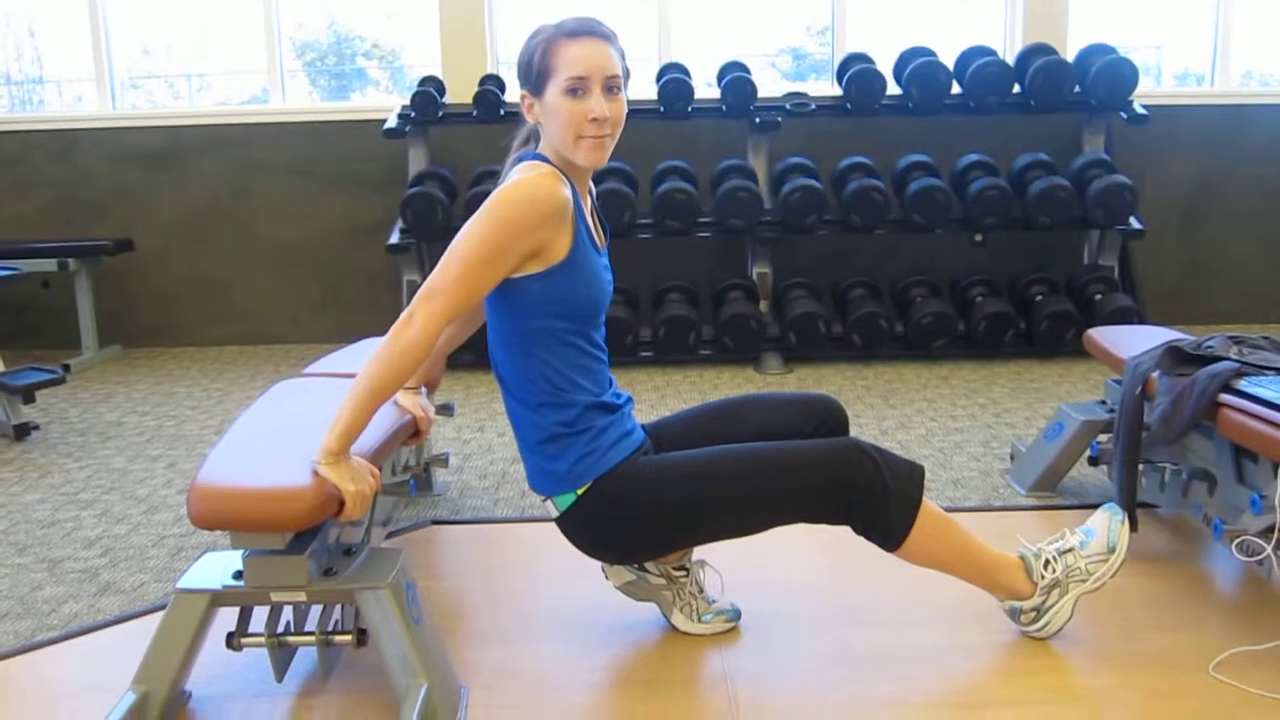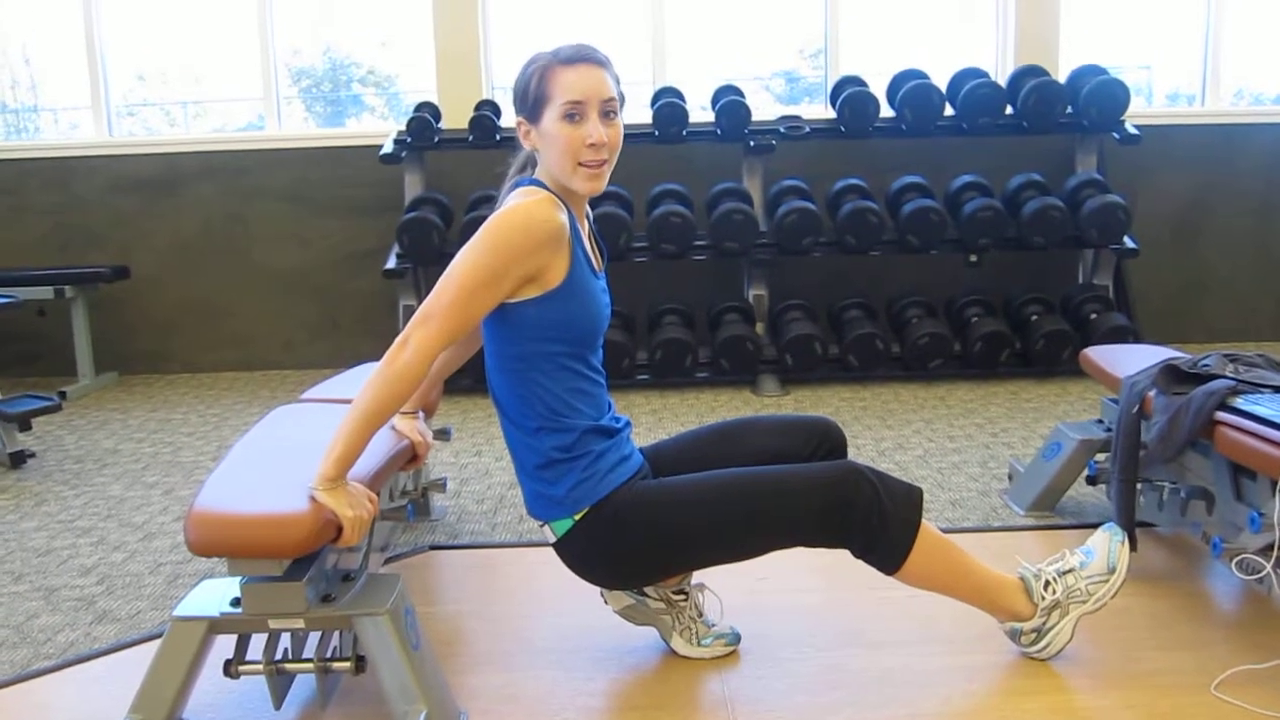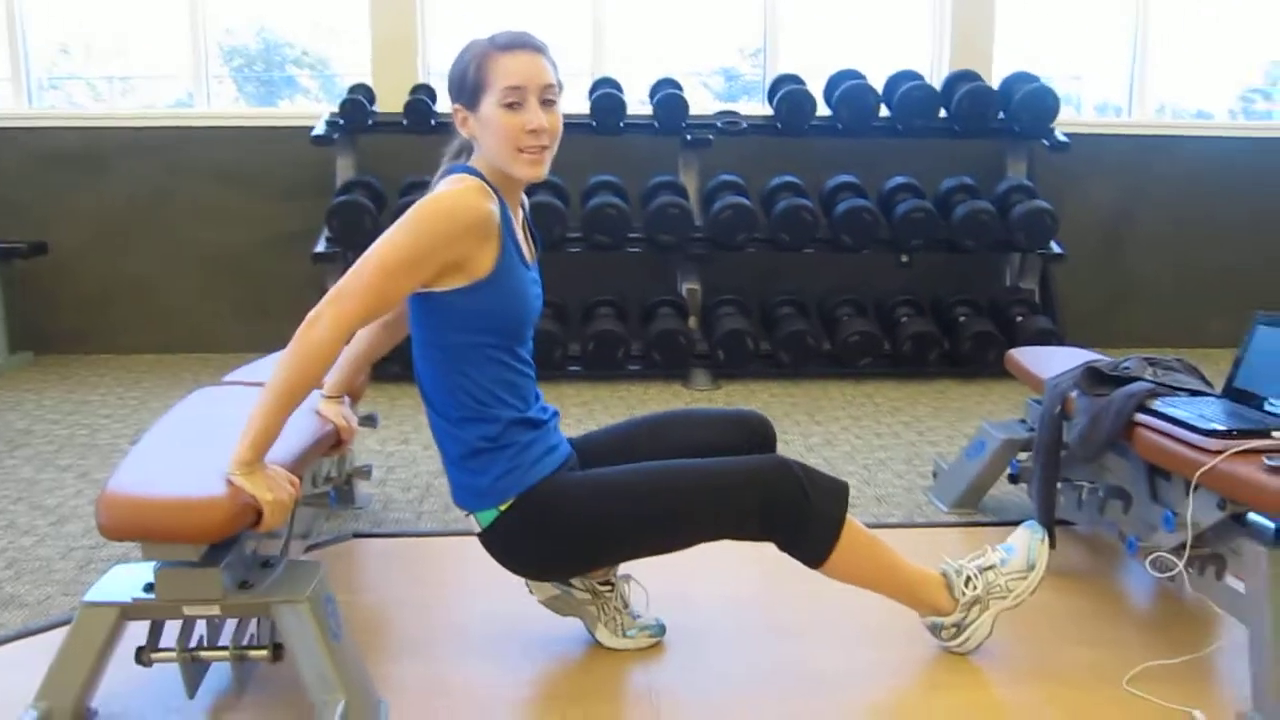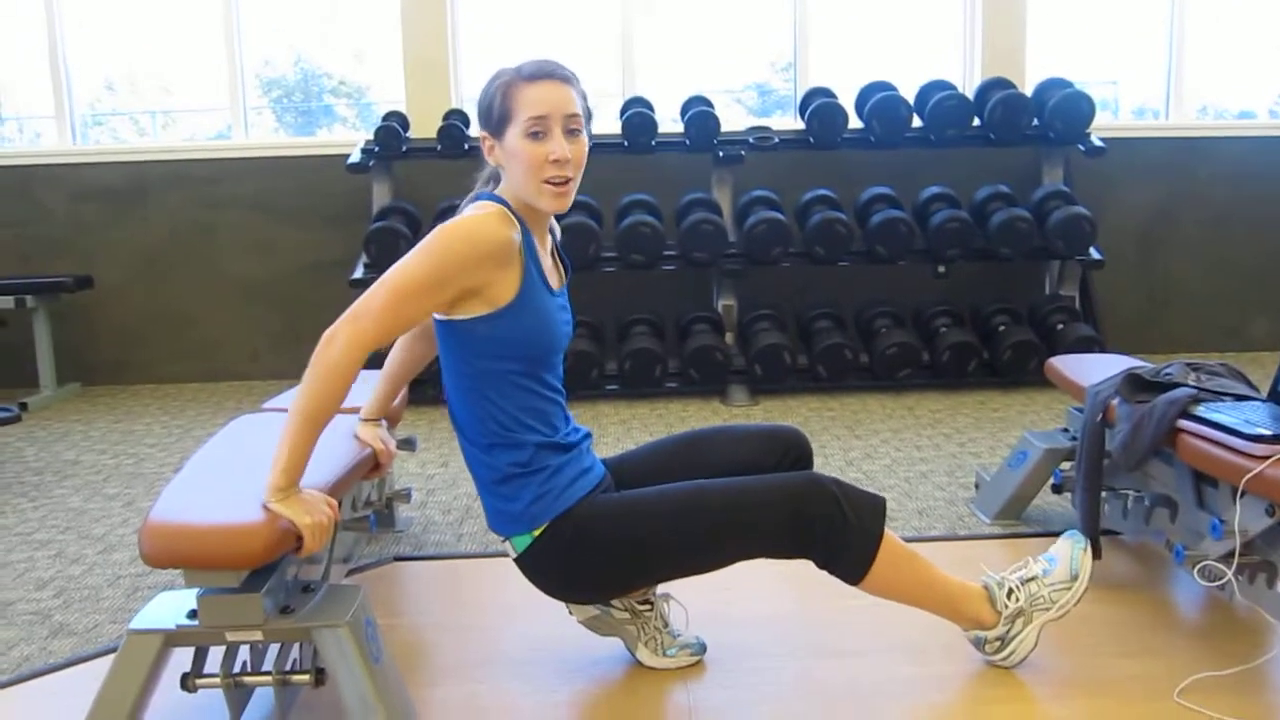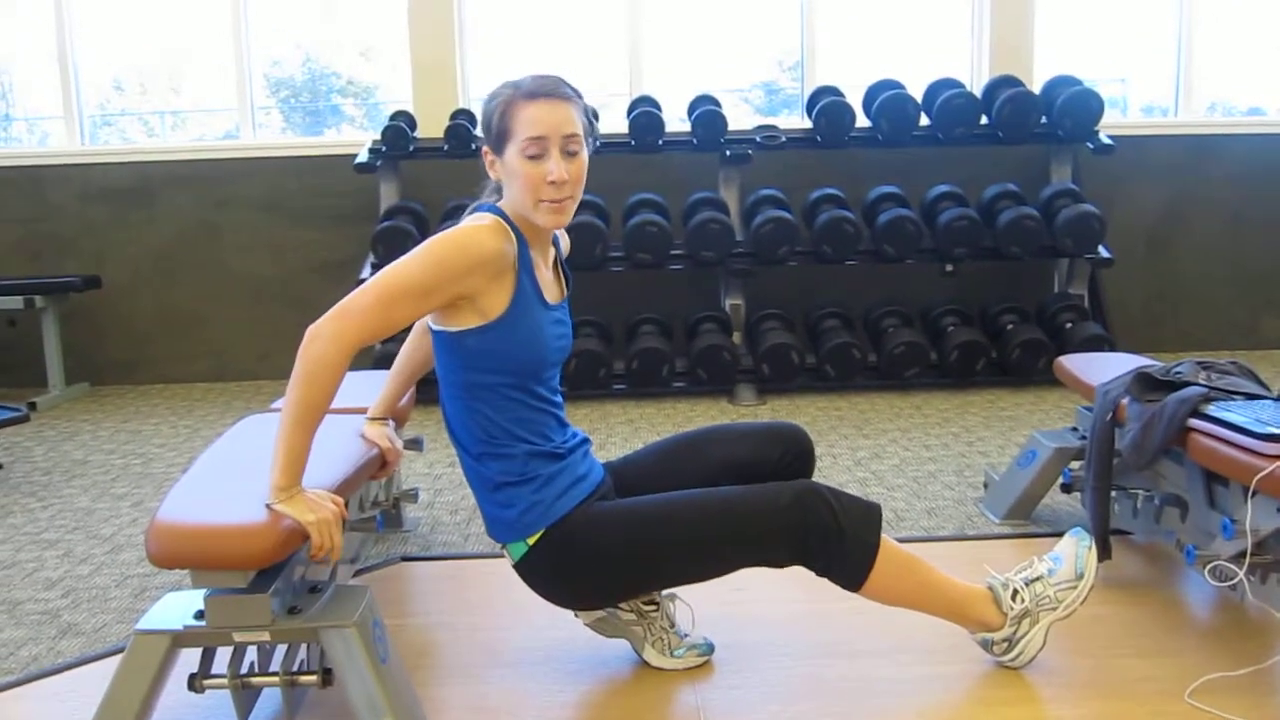
dt=1s
person 1, frame 1
left shoulder: (570, 187)
right shoulder: (535, 192)
left elbow: (475, 302)
right elbow: (425, 314)
left wrist: (419, 386)
right wrist: (335, 455)
left hip: (621, 451)
right hip: (600, 491)
left knee: (819, 418)
right knee: (850, 471)
left ankle: (662, 560)
right ankle: (1028, 585)
person 1, frame 2
left shoulder: (567, 212)
right shoulder: (532, 217)
left elbow: (469, 323)
right elbow: (420, 338)
left wrist: (413, 411)
right wrist: (332, 481)
left hip: (617, 475)
right hip: (597, 516)
left knee: (817, 441)
right knee: (849, 495)
left ankle: (661, 585)
right ankle: (1027, 606)
person 1, frame 3
left shoulder: (503, 202)
right shoulder: (462, 205)
left elbow: (399, 307)
right elbow: (331, 316)
left wrist: (338, 394)
right wrist: (250, 464)
left hip: (545, 467)
right hip: (524, 507)
left knee: (748, 436)
right knee: (778, 491)
left ankle: (586, 575)
right ankle: (948, 601)
person 1, frame 4
left shoulder: (538, 230)
right shoulder: (484, 233)
left elbow: (433, 323)
right elbow: (345, 338)
left wrist: (375, 418)
right wrist: (285, 492)
left hip: (581, 487)
right hip: (558, 531)
left knee: (783, 451)
right knee: (811, 504)
left ankle: (626, 595)
right ankle: (990, 614)
person 1, frame 5
left shoulder: (549, 242)
right shoulder: (482, 244)
left elbow: (437, 320)
right elbow: (329, 336)
left wrist: (382, 417)
right wrist: (288, 491)
left hip: (584, 488)
right hip: (557, 537)
left knee: (782, 449)
right knee: (806, 513)
left ankle: (632, 596)
right ankle: (995, 615)
